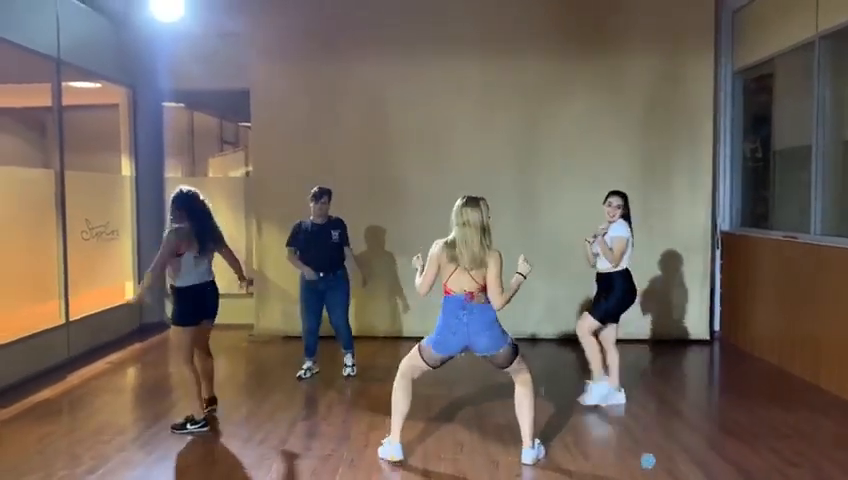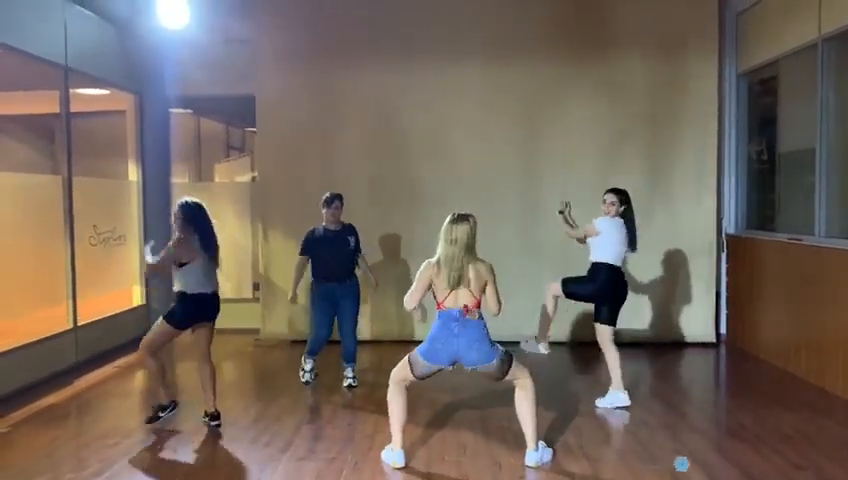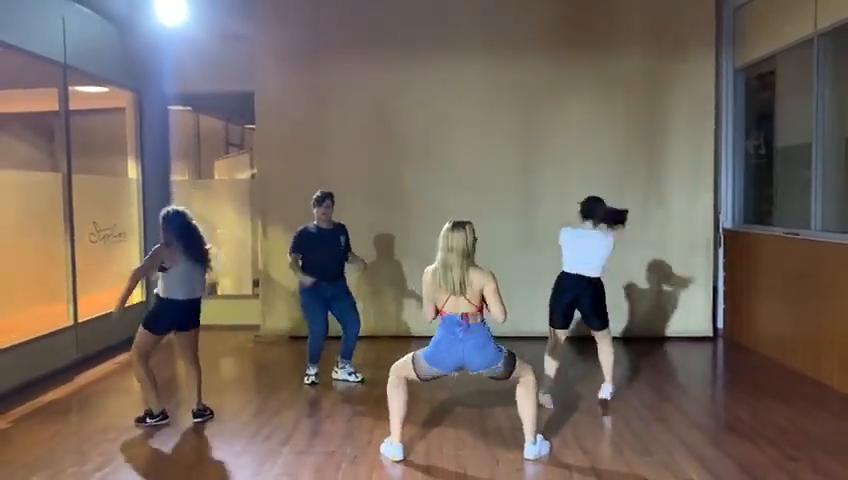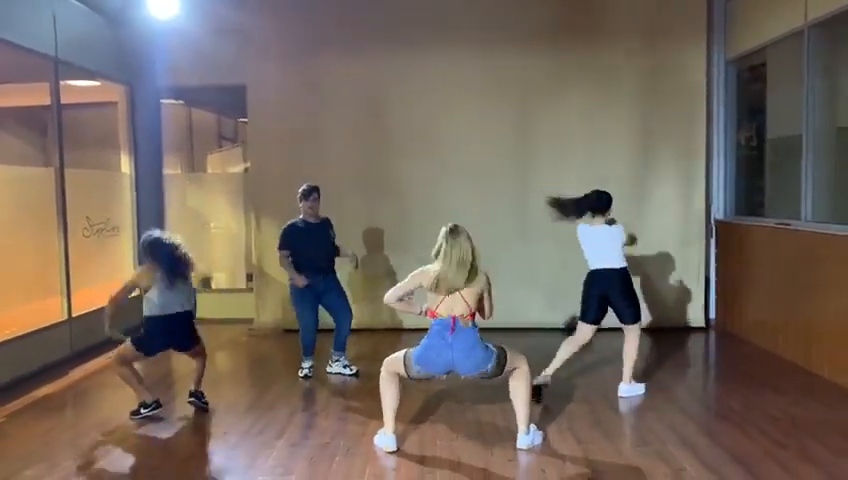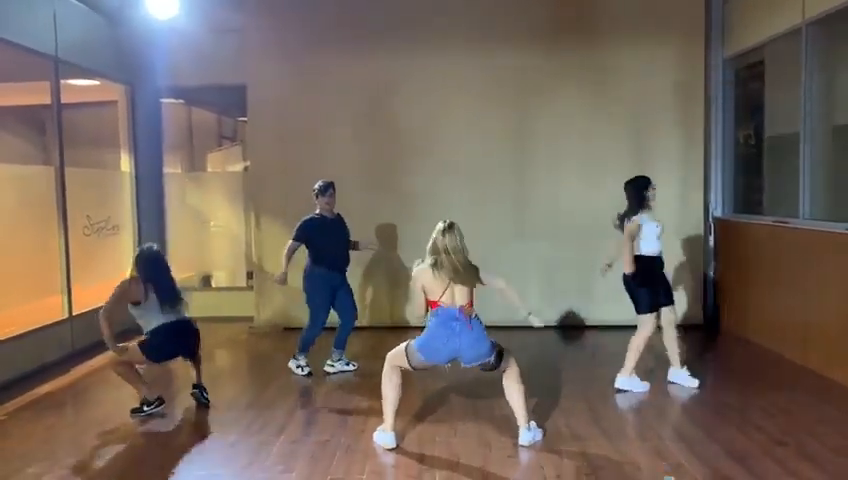
dt=0.4s
person 1, frame 1
left shoulder: (440, 248)
right shoulder: (492, 255)
left elbow: (422, 290)
right elbow: (497, 302)
left wrist: (419, 268)
right wrist: (521, 275)
left hip: (450, 327)
right hip: (484, 326)
left knee: (405, 372)
right knee: (523, 377)
left ankle: (393, 445)
right ankle: (529, 448)
person 1, frame 2
left shoulder: (431, 266)
right shoulder: (483, 268)
left elbow: (410, 304)
right elbow: (494, 309)
left hip: (441, 339)
right hip: (475, 340)
left knee: (396, 380)
right knee: (524, 380)
left ankle: (395, 452)
right ankle: (534, 451)
person 1, frame 3
left shoulder: (431, 274)
right shoulder: (484, 276)
right elbow: (500, 317)
left hip: (444, 345)
right hip: (480, 346)
left knee: (397, 374)
right knee: (527, 376)
left ankle: (394, 445)
right ankle: (532, 444)
person 1, frame 4
left shoulder: (427, 274)
right shoulder: (480, 278)
left elbow: (389, 299)
right elbow: (487, 314)
left hip: (434, 351)
right hip: (471, 353)
left knee: (388, 368)
right knee: (521, 365)
left ankle: (387, 436)
right ankle: (525, 434)
person 1, frame 5
left shoulder: (421, 272)
right shoulder: (469, 269)
right elbow: (504, 287)
right wrist: (526, 312)
left hip: (438, 337)
right hip: (474, 339)
left knee: (392, 363)
right knee: (510, 367)
left ankle: (387, 433)
right ankle: (526, 430)
person 2, frame 1
left shoulder: (621, 228)
right shoulder: (602, 227)
left elbow: (613, 260)
right elbow: (592, 262)
left wrist: (600, 239)
right wrist: (590, 242)
left hip: (619, 287)
right hip: (605, 286)
left knee: (583, 328)
right knee: (607, 340)
left ankle: (599, 381)
right ankle: (614, 390)
person 2, frame 2
left shoulder: (604, 223)
right shoulder: (618, 226)
left elbow: (576, 234)
right elbow: (586, 237)
left wrist: (563, 217)
right wrist: (570, 218)
left hip: (602, 280)
right hip: (616, 284)
left knee: (551, 290)
right knee: (605, 340)
left ankle: (540, 342)
right ankle: (618, 393)
person 2, frame 3
left shoulder: (567, 234)
right shoulder: (607, 239)
left hip: (565, 286)
right hip: (591, 289)
left knee: (555, 343)
right knee: (603, 338)
left ankle: (545, 393)
right ankle: (607, 386)
person 2, frame 4
left shoulder: (581, 230)
right shoulder: (617, 230)
right elbow: (631, 240)
left hip: (594, 282)
right hip: (618, 281)
left knee: (581, 336)
right knee: (633, 333)
left ankle: (544, 376)
right ankle: (627, 384)
person 2, frame 5
left shoulder: (642, 215)
right shoulder: (637, 217)
left elbow: (627, 237)
right elbow: (627, 239)
left wrist: (612, 261)
right wrist: (627, 261)
left hip: (653, 271)
right hip: (642, 271)
left knee: (669, 321)
right knee: (646, 327)
left ankle: (676, 370)
right ankle: (626, 376)
person 3, frame 1
left shoulder: (176, 234)
right shoulder: (209, 232)
left elbow: (157, 268)
right elbow: (229, 256)
left wrist: (140, 292)
right wrist: (242, 277)
left hip: (187, 299)
right hip: (209, 294)
left knee: (185, 360)
right knee: (201, 348)
left ankle: (199, 417)
right ankle: (209, 398)
person 3, frame 2
left shoulder: (181, 243)
right shoulder: (207, 242)
left elbow: (152, 268)
left wrist: (148, 251)
left hip: (189, 304)
right hip: (210, 302)
left knee: (147, 350)
right knee: (204, 357)
left ankle: (165, 401)
right ankle: (212, 412)
person 3, frame 3
left shoulder: (164, 250)
right shoulder: (198, 248)
left elbow: (138, 274)
right elbow: (203, 268)
left wrist: (121, 302)
left hip: (166, 308)
right hip: (190, 308)
left knee: (139, 358)
right knee: (191, 359)
left ankle: (156, 412)
right ankle: (199, 407)
person 3, frame 4
left shoulder: (144, 273)
right shoulder: (182, 265)
left elbow: (114, 301)
left wrist: (109, 327)
left hip: (157, 328)
right hip: (183, 326)
left knee: (119, 360)
right knee: (200, 353)
left ankle: (149, 401)
right ankle: (196, 392)
person 3, frame 5
left shoulder: (131, 285)
right shoulder: (165, 284)
left elbow: (105, 314)
left wrist: (113, 345)
left hip: (163, 340)
right hip: (188, 334)
left knee: (117, 360)
right knee: (191, 346)
left ankle: (151, 400)
right ankle: (198, 387)
person 4, frame 1
left shoulder: (338, 224)
right shoulder: (300, 227)
left elbow: (347, 250)
right elbow: (290, 254)
left wrist: (357, 271)
right wrist: (304, 268)
left hip: (336, 280)
right hip: (311, 282)
left knee: (340, 321)
right knee: (310, 325)
left ankle: (349, 357)
right ankle: (310, 363)
person 4, frame 2
left shoulder: (350, 231)
right shoulder: (313, 235)
left elbow: (358, 256)
right elbow: (302, 261)
left wrist: (370, 274)
right wrist: (294, 289)
left hip: (348, 288)
right hip: (322, 289)
left knee: (348, 331)
right knee: (321, 332)
left ankle: (349, 371)
right ankle: (308, 361)
person 4, frame 3
left shoulder: (340, 230)
right shoulder: (304, 233)
left elbow: (346, 253)
right elbow: (293, 260)
left wrist: (358, 261)
right wrist: (301, 275)
left hip: (338, 287)
right hip: (312, 289)
left knee: (353, 325)
right knee: (318, 331)
left ankle: (343, 367)
right ankle: (312, 369)
person 4, frame 4
left shoulder: (326, 224)
right shoulder: (291, 228)
right elbow: (283, 258)
left wrist: (347, 253)
right wrist: (295, 276)
left hip: (329, 281)
right hip: (304, 284)
left knee: (345, 317)
right knee: (308, 324)
left ankle: (337, 361)
right ankle: (307, 363)
person 4, frame 5
left shoulder: (339, 220)
right shoulder: (310, 223)
right elbow: (292, 246)
left wrist: (362, 245)
right wrist: (284, 270)
left hip: (339, 277)
right hip: (318, 277)
left knee: (350, 316)
right knee: (318, 321)
left ankle: (336, 360)
right ankle: (298, 359)
